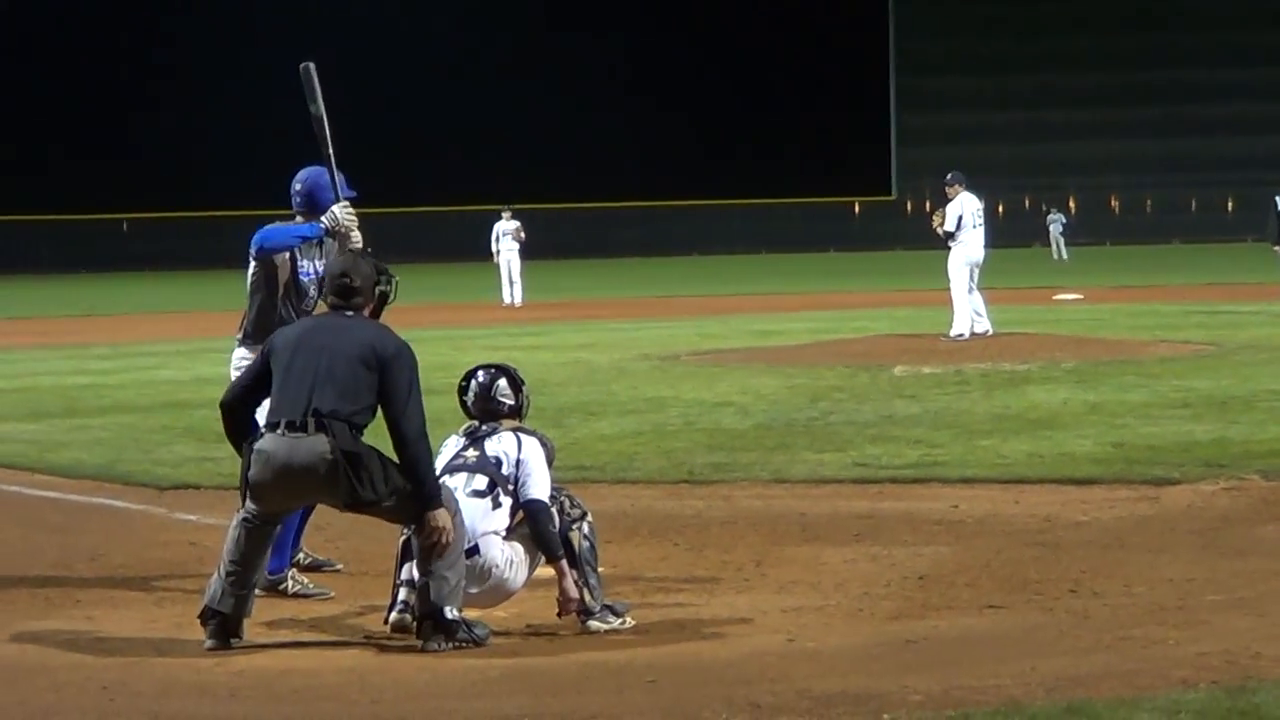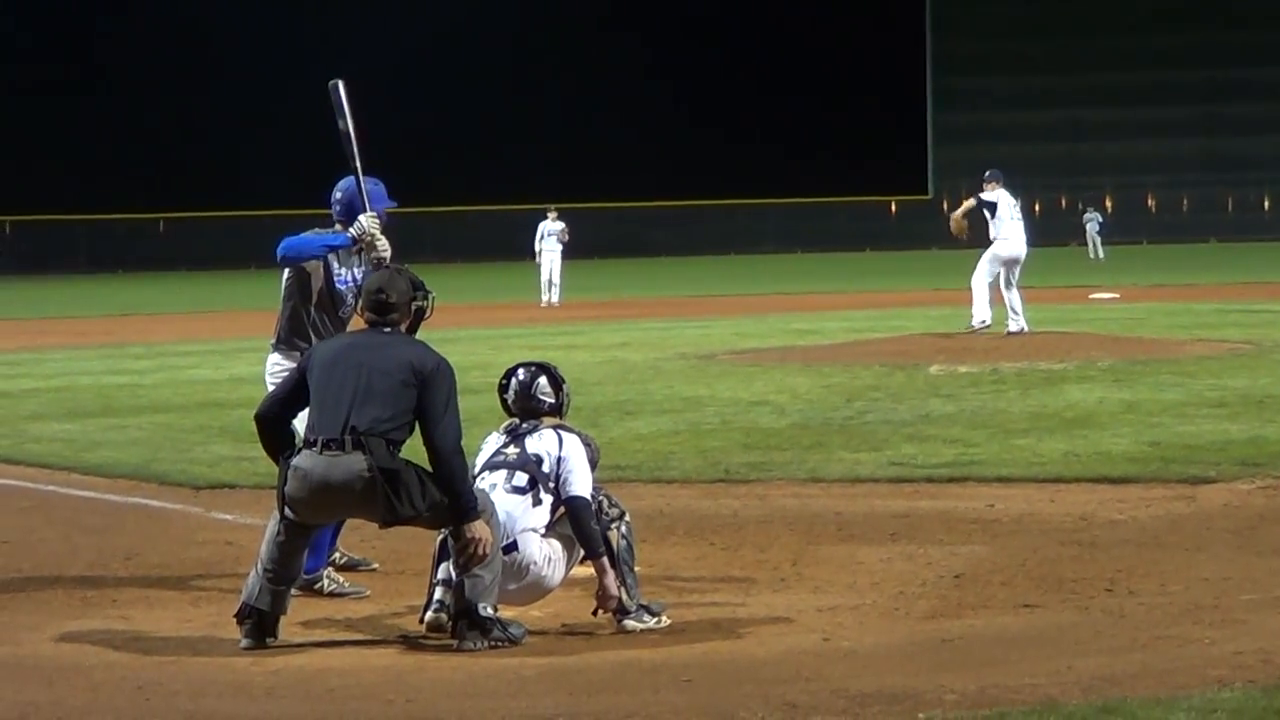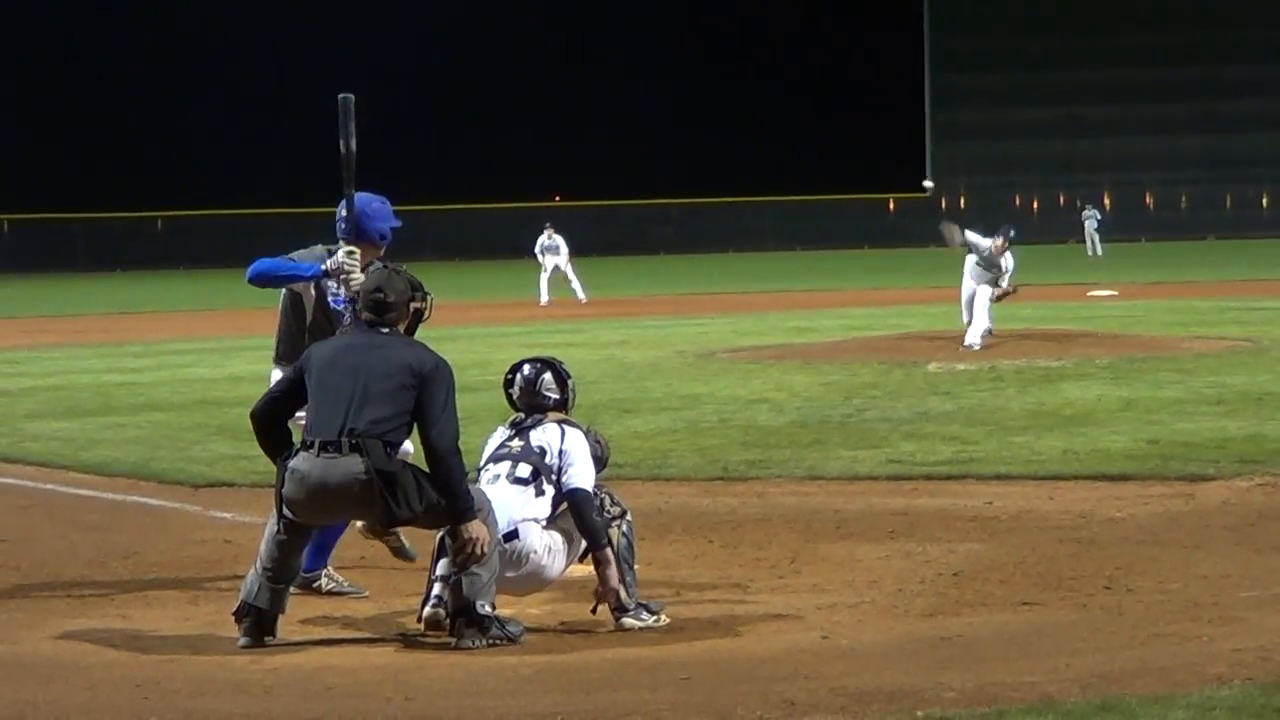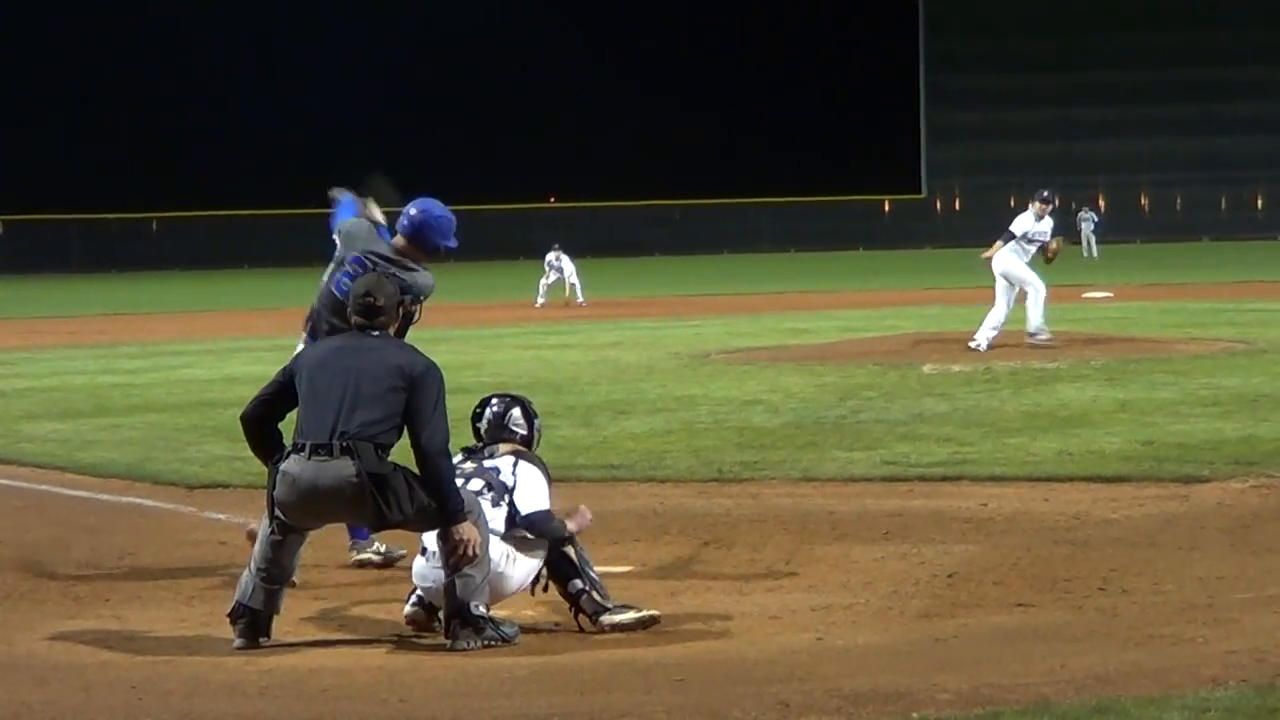
dt=0.7s
person 1, frame 1
left shoulder: (324, 243)
right shoulder: (279, 239)
right elbow: (261, 243)
left wrist: (351, 251)
right wrist: (323, 227)
left ankle: (290, 550)
right ankle: (275, 573)
person 1, frame 2
left shoulder: (361, 252)
right shoulder: (315, 245)
right elbow: (285, 251)
left wrist: (383, 261)
right wrist: (350, 237)
right hip: (296, 369)
left ankle: (326, 549)
right ankle: (311, 572)
person 1, frame 3
left shoulder: (371, 273)
right shoulder: (312, 261)
right elbow: (256, 272)
left wrist: (360, 292)
right wrist: (323, 272)
left knee: (398, 452)
right ankle: (311, 572)
person 1, frame 4
left shoulder: (354, 235)
right shoulder: (419, 284)
left elbow: (344, 215)
left wrist: (360, 210)
right wrist: (379, 223)
left ankle: (362, 544)
person 2, frame 1
left shoulder: (287, 335)
right shoulder: (388, 344)
left elbow: (234, 403)
right elbow: (408, 430)
left wrist: (255, 458)
right wrist: (432, 502)
left hip: (271, 456)
right hip: (332, 456)
left knee: (254, 514)
right knee: (440, 506)
left ankle: (220, 621)
right ankle: (442, 621)
person 2, frame 2
left shoulder: (324, 350)
right shoulder: (427, 360)
left elbow: (268, 415)
right elbow: (444, 446)
left wrist: (294, 470)
right wrist: (469, 516)
left hip: (309, 476)
right hip: (371, 475)
left knee: (290, 516)
right knee: (479, 509)
left ankle: (256, 621)
right ankle: (477, 620)
person 2, frame 3
left shoulder: (321, 350)
right shoulder: (426, 361)
left elbow: (264, 414)
right elbow: (442, 446)
left wrist: (292, 469)
right wrist: (466, 517)
left hip: (308, 477)
right hip: (370, 478)
left knee: (288, 515)
right knee: (476, 507)
left ankle: (255, 619)
right ankle: (475, 619)
person 2, frame 4
left shoulder: (313, 353)
right shoulder: (416, 364)
left elbow: (254, 417)
right elbow: (431, 449)
right wrist: (457, 518)
left hip: (298, 481)
right hip: (360, 480)
left knee: (281, 514)
right knee: (465, 508)
left ankle: (249, 621)
right ankle: (469, 620)
person 3, frame 1
left shoulder: (452, 443)
right shoulder: (524, 442)
right elbow: (538, 515)
right wrist: (565, 577)
right hip: (491, 577)
right knee: (566, 507)
left ankle: (405, 606)
right ankle: (593, 610)
person 3, frame 2
left shoulder: (493, 441)
right shoulder: (565, 440)
right elbow: (580, 513)
right wrist: (605, 574)
right hip: (529, 572)
right knee: (605, 508)
left ankle: (441, 606)
right ankle: (629, 610)
person 3, frame 3
left shoulder: (500, 435)
right shoulder: (569, 434)
right elbow: (581, 502)
right wrist: (610, 561)
right hip: (530, 564)
right knee: (607, 506)
left ankle: (438, 603)
right ankle: (627, 608)
person 3, frame 4
left shoulder: (458, 460)
right shoulder: (525, 466)
right elbow: (538, 523)
right wrist: (572, 525)
left hip: (428, 575)
right knee: (556, 536)
left ankle: (421, 604)
right ankle: (603, 610)
